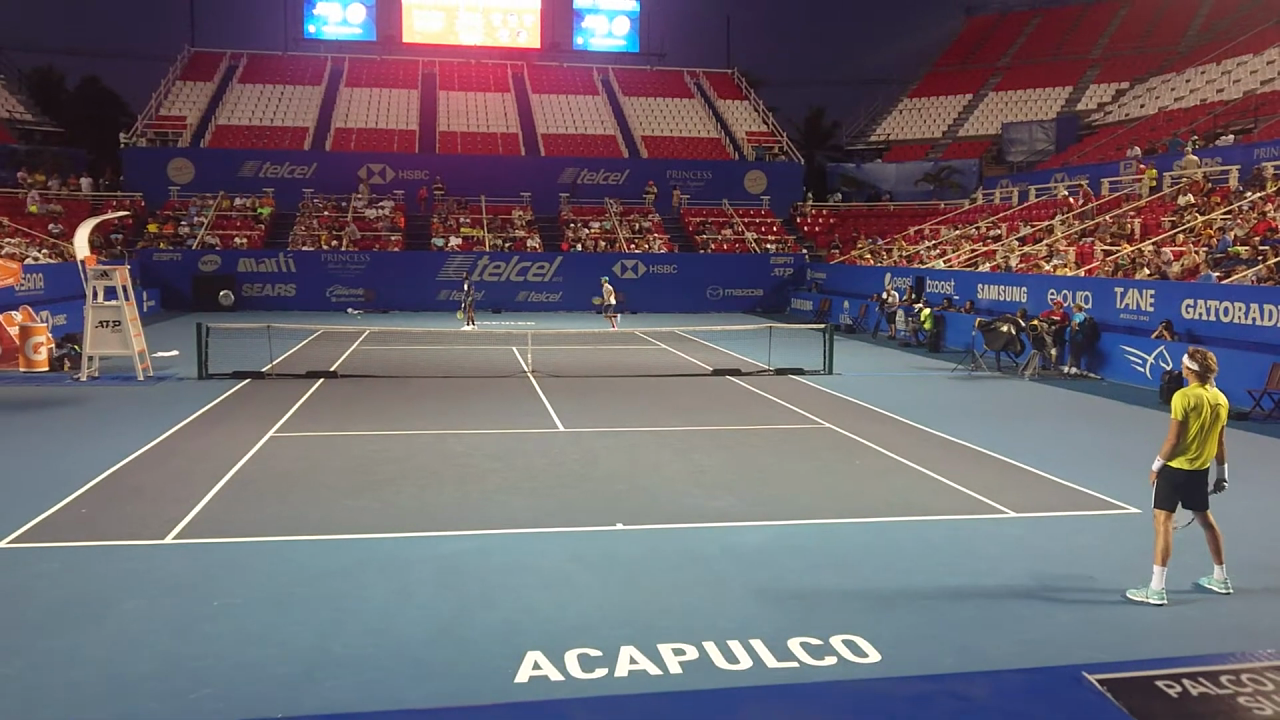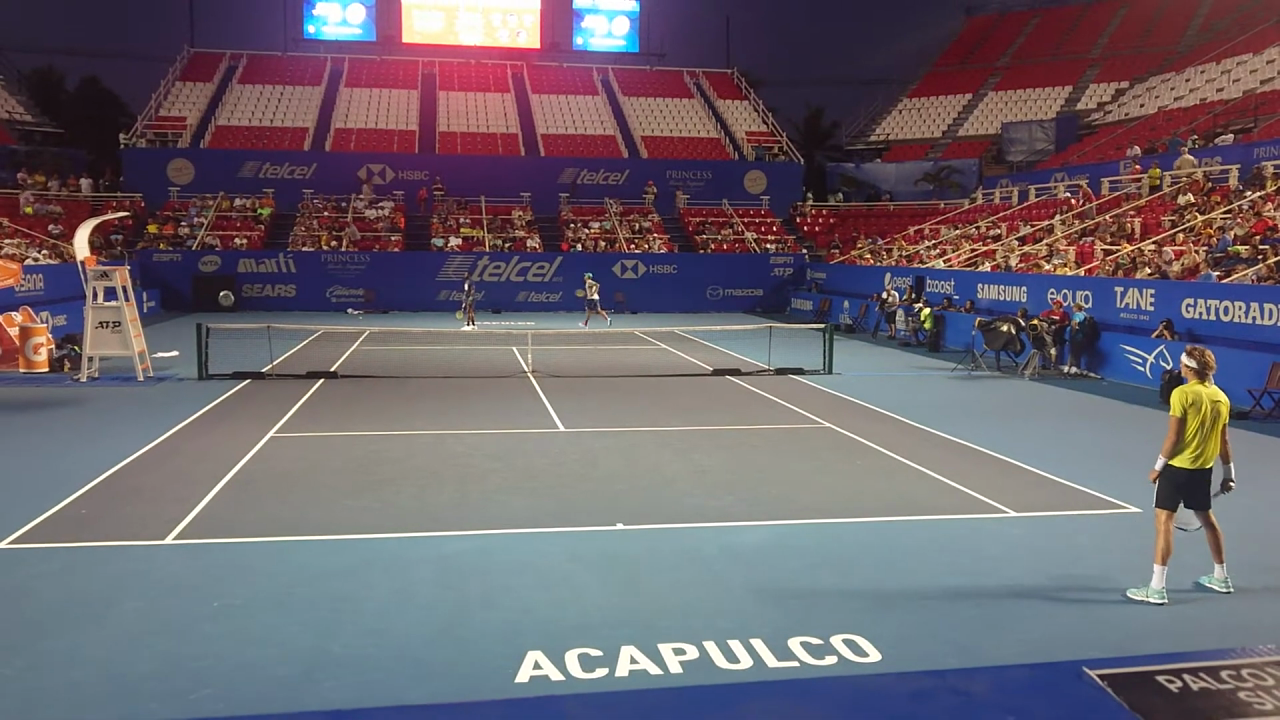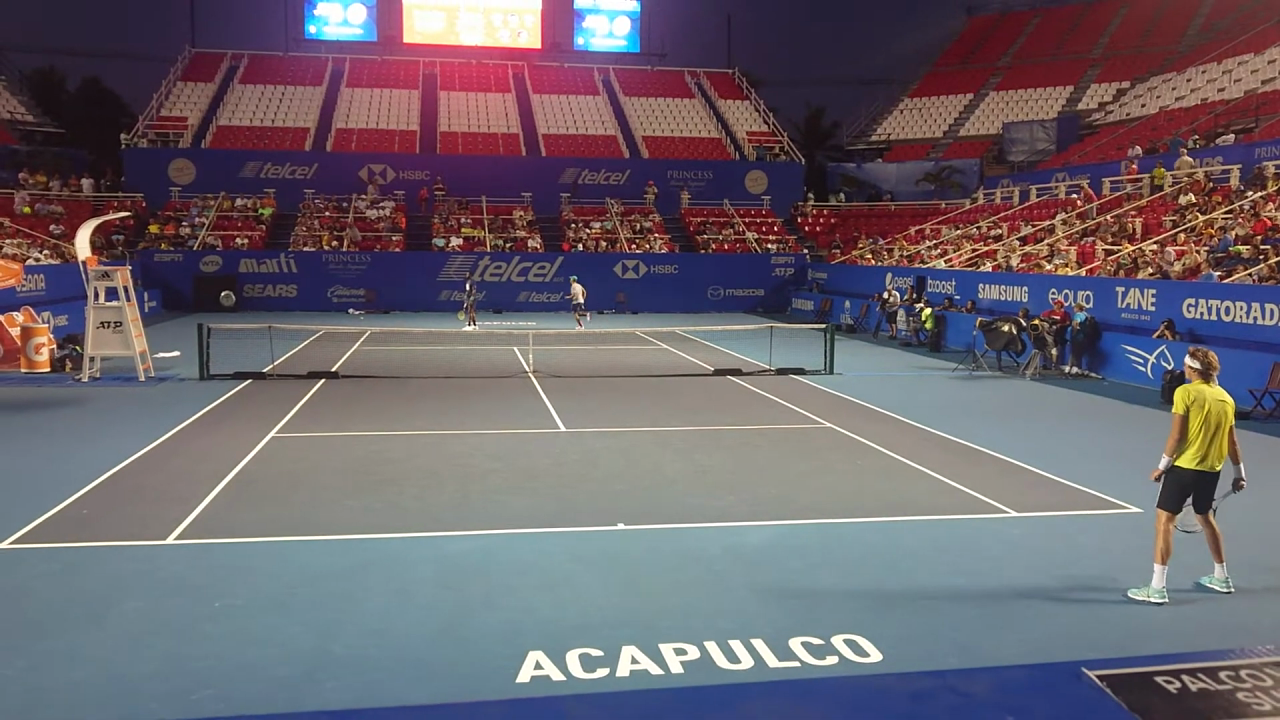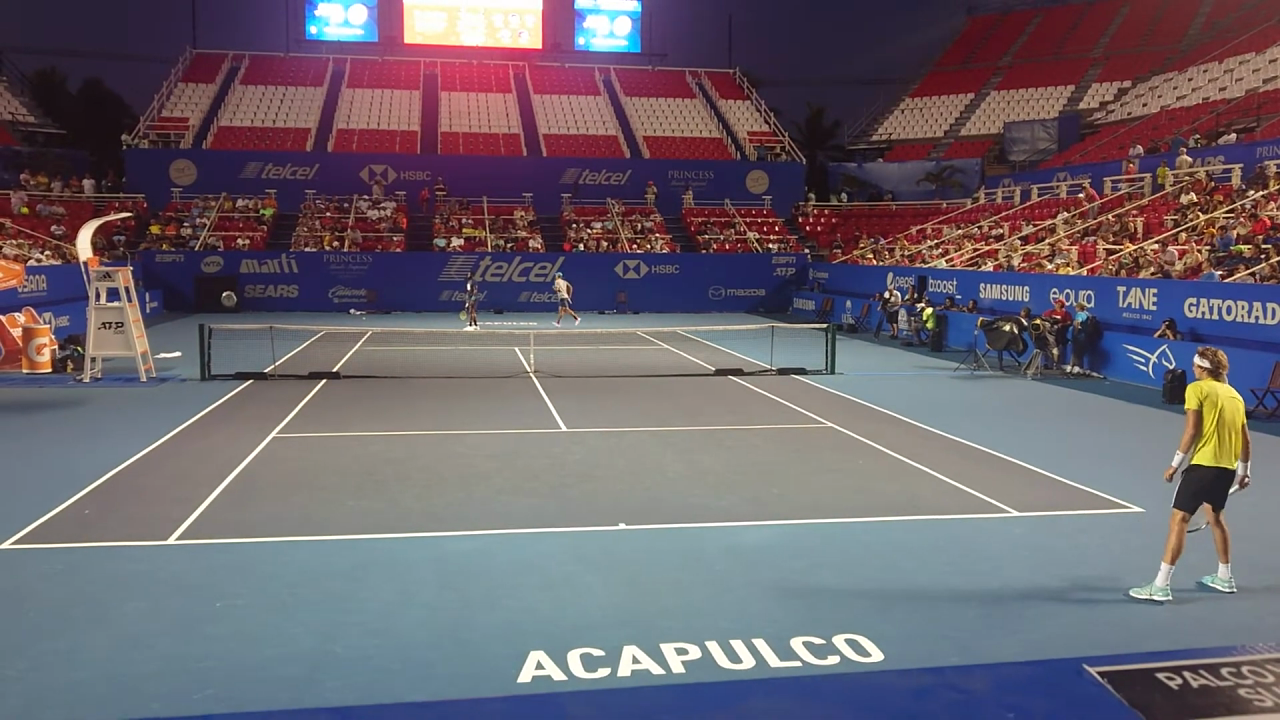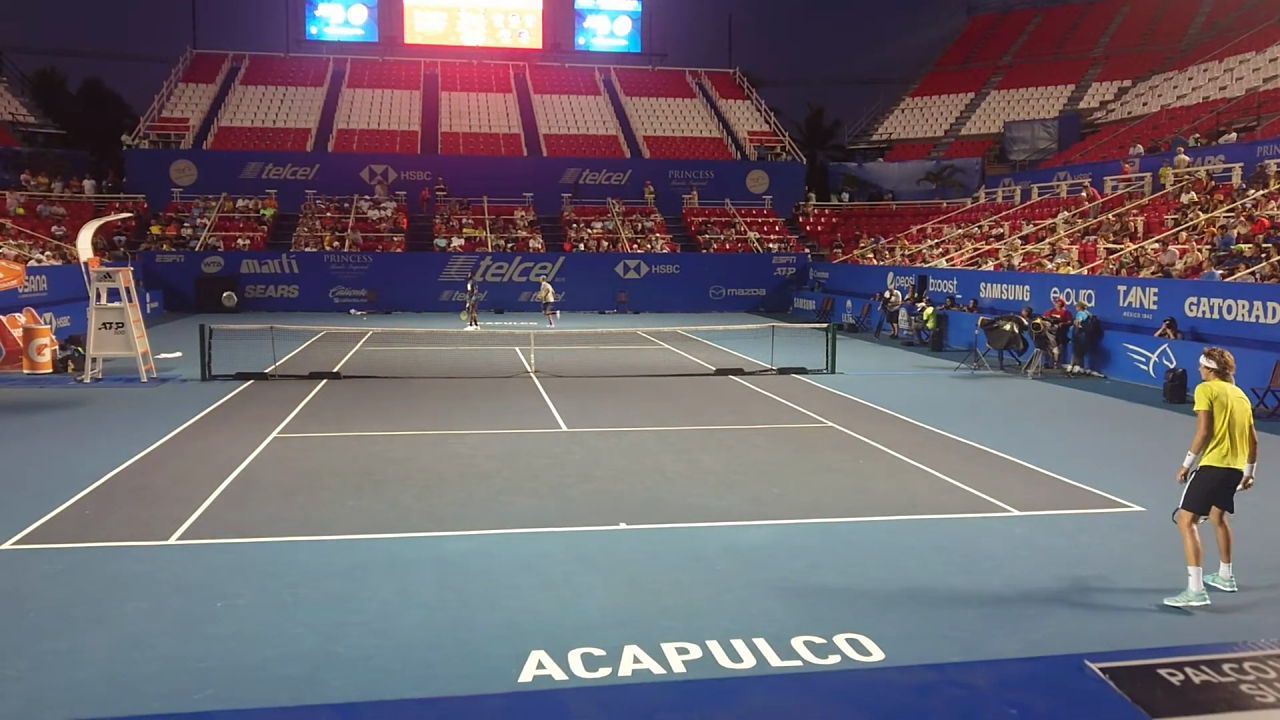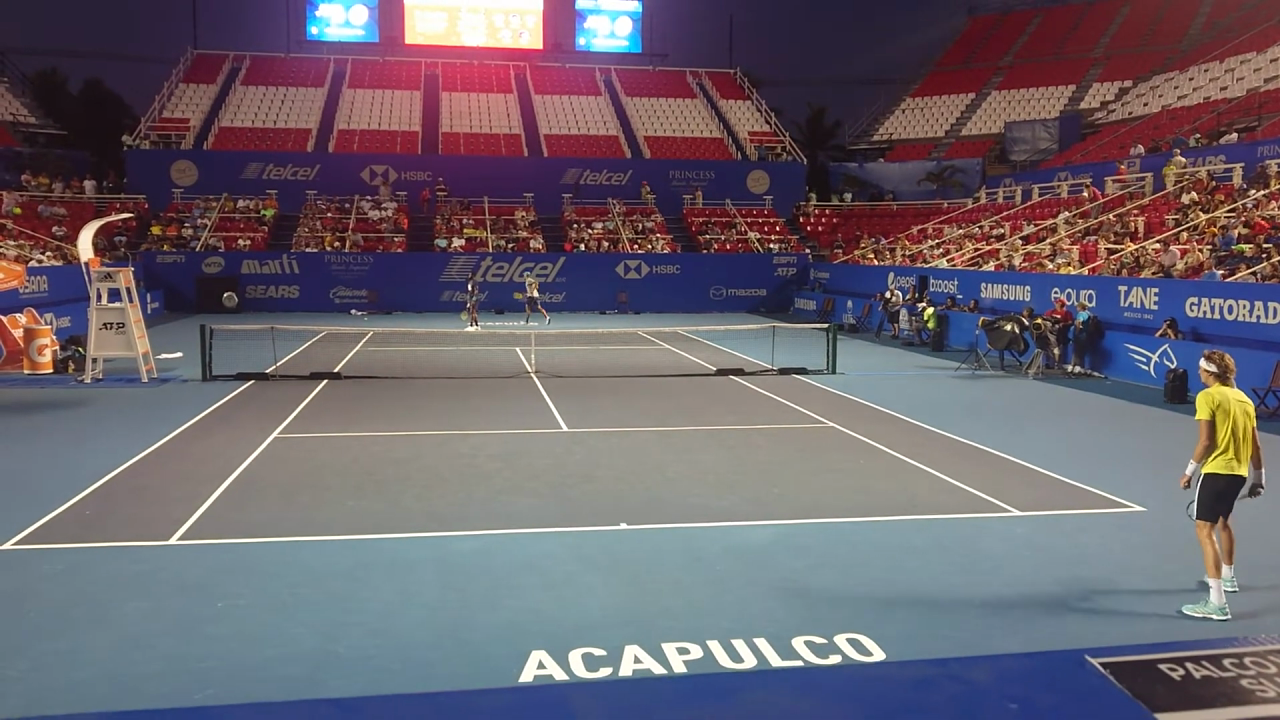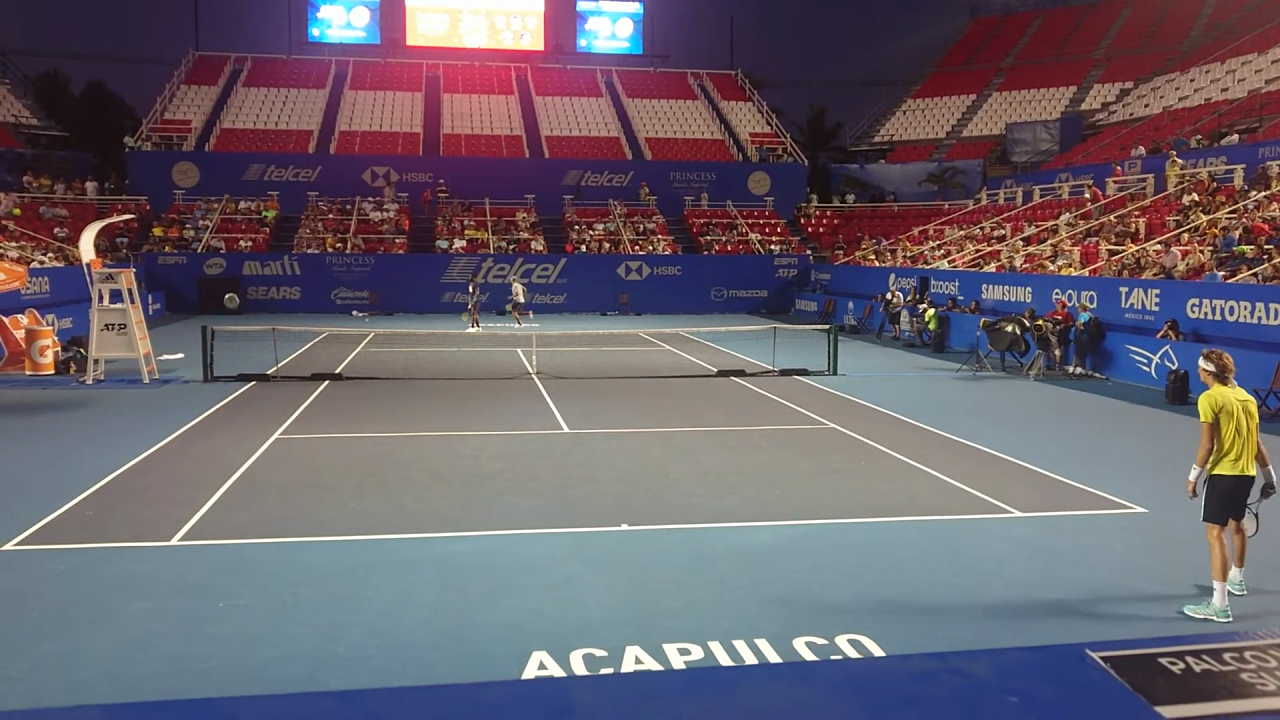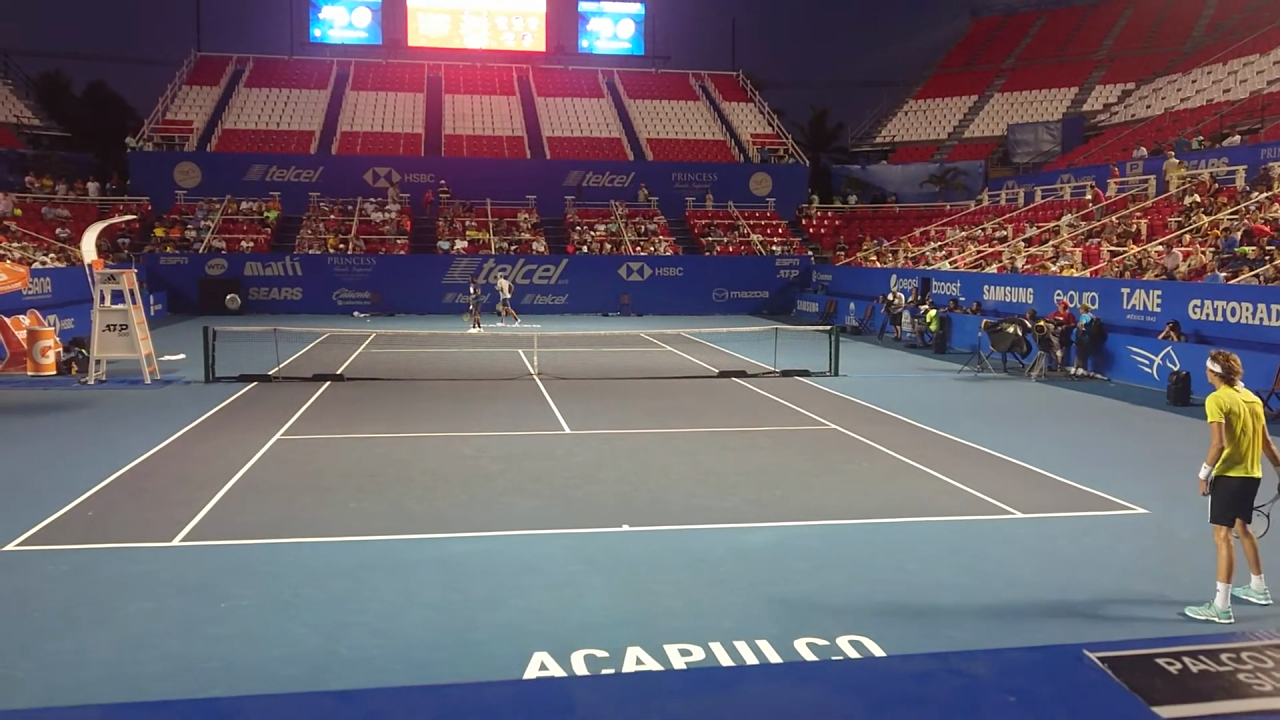
dt=0.2s
person 1, frame 1
left shoulder: (1184, 396)
right shoulder: (1221, 399)
left elbow: (1173, 440)
right elbow: (1220, 442)
left wrist: (1156, 466)
right wrist: (1222, 474)
left hip: (1175, 468)
right hip: (1200, 470)
left knee: (1163, 522)
right knee: (1205, 520)
left ankle: (1157, 589)
right ankle: (1221, 578)
person 1, frame 2
left shoulder: (1182, 394)
right shoulder: (1221, 397)
left elbow: (1173, 437)
right elbow: (1224, 441)
left wrist: (1158, 466)
right wrist: (1229, 473)
left hip: (1178, 467)
right hip: (1204, 469)
left knee: (1164, 522)
right knee: (1207, 519)
left ankle: (1157, 588)
right ankle: (1221, 578)
person 1, frame 3
left shoulder: (1185, 392)
right shoulder: (1225, 397)
left elbow: (1176, 436)
right elbow: (1232, 441)
left wrist: (1162, 465)
right wrist: (1238, 473)
left hip: (1185, 467)
right hip: (1211, 470)
left knee: (1164, 522)
right knee: (1205, 518)
left ankle: (1157, 588)
right ankle: (1221, 577)
person 1, frame 4
left shoulder: (1197, 389)
right shoulder: (1235, 395)
left elbow: (1192, 431)
right elbow: (1246, 439)
left wrist: (1175, 463)
right wrist: (1245, 470)
left hip: (1204, 465)
right hip: (1228, 468)
left knee: (1179, 520)
right knee: (1215, 518)
left ankle: (1161, 585)
right ankle: (1225, 577)
person 1, frame 5
left shoulder: (1206, 389)
right shoulder: (1241, 396)
left elbow: (1203, 432)
right elbow: (1253, 440)
left wrist: (1187, 464)
right wrist: (1250, 471)
left hip: (1213, 465)
right hip: (1235, 468)
left knee: (1186, 521)
right knee: (1218, 518)
left ankle: (1196, 590)
right ankle: (1225, 576)
person 1, frame 6
left shoulder: (1208, 396)
right shoulder: (1244, 399)
left elbow: (1205, 442)
right elbow: (1255, 445)
left wrist: (1189, 471)
right wrist: (1258, 478)
left hip: (1216, 471)
right hip: (1239, 473)
left knee: (1205, 532)
right knee: (1223, 523)
left ankle: (1217, 603)
right ankle: (1227, 577)
person 1, frame 7
left shoulder: (1209, 398)
right shoulder: (1246, 397)
left elbow: (1207, 445)
right elbow: (1256, 442)
left wrist: (1193, 477)
right wrist: (1269, 477)
left hip: (1222, 473)
right hip: (1246, 473)
left knee: (1215, 534)
right knee: (1234, 525)
left ankle: (1219, 605)
right ankle: (1236, 577)
person 1, frame 8
left shoulder: (1217, 399)
right shoulder: (1252, 398)
left elbow: (1218, 444)
left wrist: (1204, 474)
left hip: (1229, 475)
right hip: (1253, 475)
left knee: (1223, 536)
right knee: (1242, 528)
left ankle: (1221, 606)
